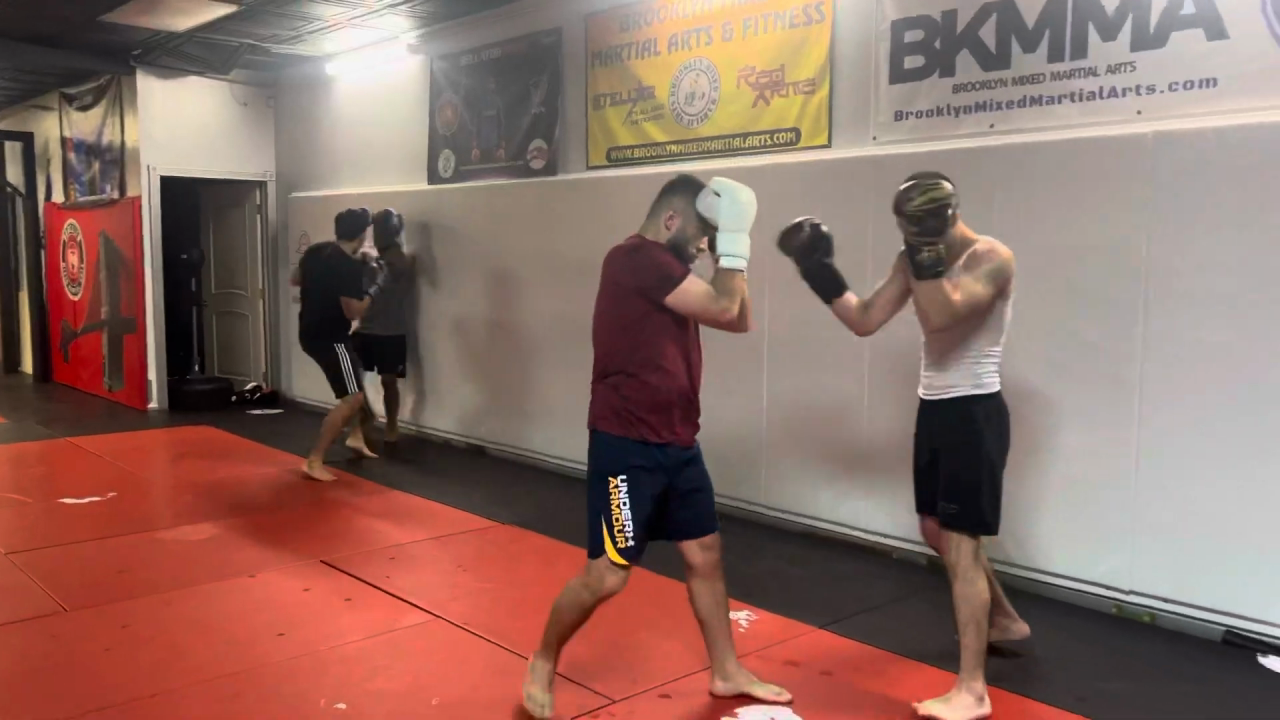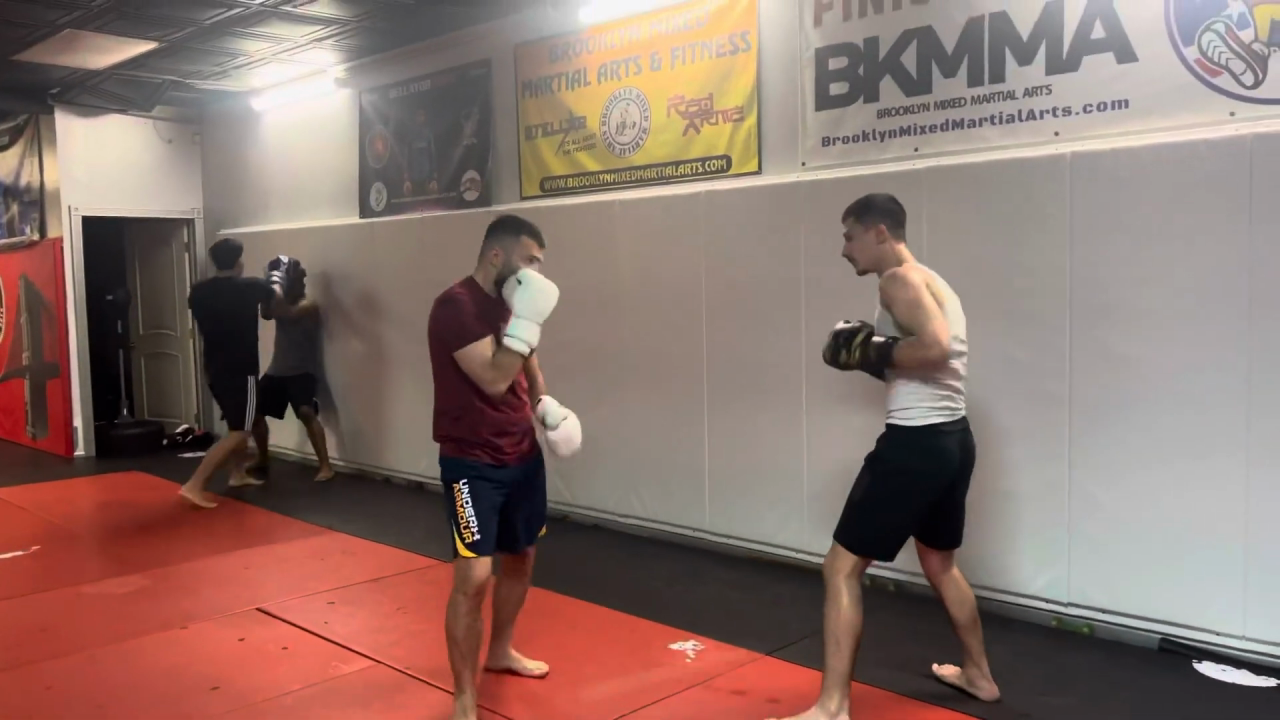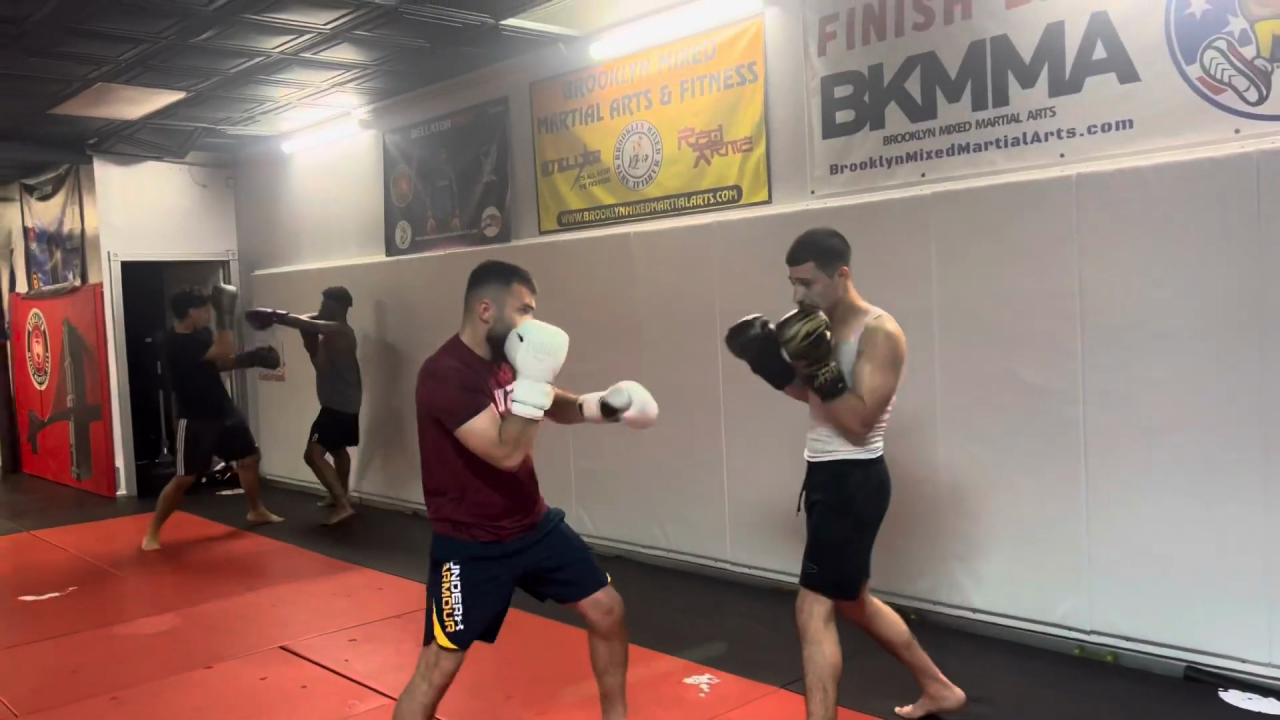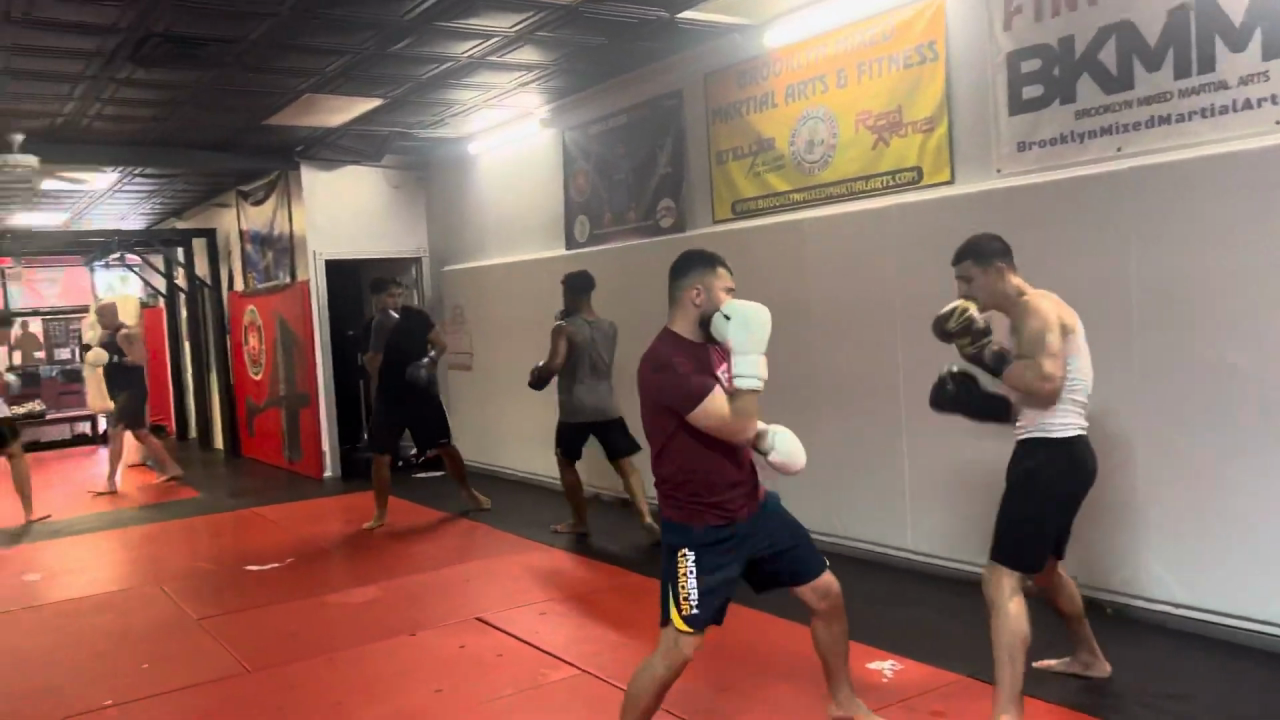
dt=1s
person 1, frame 1
left shoulder: (992, 258)
right shoulder: (916, 258)
left elbow: (939, 316)
right elbow: (864, 321)
left wrist: (930, 251)
right wrist: (817, 270)
left hip: (974, 414)
right hip: (934, 412)
left knee: (960, 548)
right knee: (941, 534)
right ankle: (1005, 621)
person 1, frame 2
left shoulder: (903, 279)
right shoulder: (934, 285)
left elbow: (936, 349)
left wrist: (875, 352)
right wrist: (871, 352)
left hip: (914, 446)
right hip: (952, 439)
left knee: (841, 567)
right knee: (939, 564)
right ankle: (979, 676)
person 1, frame 3
left shoulder: (880, 332)
right shoulder: (819, 320)
left elbow: (857, 422)
right elbow: (812, 397)
left wrist: (820, 368)
right wrist: (775, 366)
left hip: (855, 480)
right hip: (824, 477)
left knee: (813, 612)
right knee: (854, 602)
person 1, frame 4
left shoulder: (1034, 307)
right shoulder: (1025, 319)
left elbow: (1045, 387)
left wrist: (989, 352)
right wrist: (977, 402)
left hip: (1052, 457)
right hip: (1058, 456)
left knee: (1002, 585)
right knee: (1042, 566)
right ankle: (1090, 658)
person 2, frame 1
left shoulder: (666, 266)
right shoulder: (636, 260)
left elbow: (741, 321)
right elbow: (721, 309)
left wrist: (729, 246)
right wrist: (733, 237)
left hip: (676, 444)
right hip: (626, 447)
left knee: (705, 558)
right knee: (606, 576)
left ankle: (728, 673)
right ankle: (542, 665)
person 2, frame 2
left shoulder: (520, 304)
right shoulder: (455, 308)
right elbow: (495, 381)
left wrist: (552, 410)
right wrist: (525, 320)
left hip: (525, 457)
right hip: (474, 463)
left knee: (518, 560)
right knee: (474, 577)
left ankle: (501, 650)
person 2, frame 3
left shoulder: (512, 351)
right shoulder: (443, 376)
left elbow: (556, 407)
right elbow: (507, 454)
left wrist: (605, 404)
right wrist: (534, 380)
left hip: (531, 523)
right hip: (467, 542)
left knee: (607, 611)
right knee: (439, 666)
person 2, frame 4
left shoulder: (706, 346)
right shoulder: (668, 362)
right elbow: (734, 429)
left wrist: (765, 435)
right wrist: (749, 354)
left hip: (748, 508)
right hip: (698, 527)
left knee: (825, 594)
right knee: (679, 648)
person 3, frame 1
left shoulder: (316, 251)
right shoulder: (350, 267)
left elbow: (296, 279)
right elbow: (354, 312)
right wrist: (375, 288)
left hip: (311, 333)
right hip: (329, 338)
left knee: (353, 380)
right knee: (353, 398)
left ankle: (356, 438)
right ankle: (315, 461)
person 3, frame 2
left shoulder: (199, 291)
right shoulder: (250, 287)
right elbow: (277, 294)
right wrist: (276, 278)
left hip: (214, 369)
right hip: (242, 371)
left knee: (240, 422)
right knee: (238, 432)
left ankle: (239, 474)
right ankle: (194, 486)
person 3, frame 3
left shoulder: (199, 332)
right shoulder: (176, 344)
left elbow: (220, 362)
right elbow: (222, 352)
left wrist: (253, 357)
right wrist: (225, 315)
left hip: (223, 409)
right hip: (195, 419)
left knee: (249, 458)
right knee: (184, 479)
left ankle: (257, 511)
right ankle: (153, 532)
person 3, frame 4
left shoulder: (415, 317)
right shoulder: (371, 329)
left elbow: (439, 345)
right elbow: (371, 367)
left wrist: (429, 361)
right wrist: (378, 341)
left hip: (423, 397)
right hip: (388, 401)
left knee: (445, 449)
right knee: (381, 458)
left ankle: (470, 492)
right ankle: (381, 514)
person 4, frame 1
left shoulder: (404, 257)
left elbow: (401, 269)
left wrist: (393, 240)
left hip: (393, 330)
right hip: (367, 328)
left knee: (388, 380)
left ankle: (391, 428)
right ankle: (366, 416)
person 4, frame 2
left shoulder: (309, 306)
right shoulder: (280, 304)
left elbow: (286, 312)
left wrist: (283, 283)
left hip: (303, 371)
right hip: (277, 370)
left knee: (307, 413)
left ankle: (325, 466)
right ankle: (262, 459)
person 4, frame 3
left shoulder: (335, 329)
right shoulder: (340, 333)
left elbow: (300, 321)
right elbow: (320, 363)
left wrist: (272, 315)
right wrist: (309, 338)
left hip: (337, 405)
right hip: (345, 404)
left knee: (314, 454)
right knee: (337, 448)
left ankle: (342, 504)
right ankle: (341, 497)
person 4, frame 4
left shoulder: (564, 329)
right shoulder: (610, 328)
left elbow: (554, 366)
left wrist: (539, 372)
left hip: (574, 411)
right hip: (607, 408)
left knee: (567, 465)
right knee: (625, 463)
left ankle: (579, 521)
right ankle: (646, 517)
